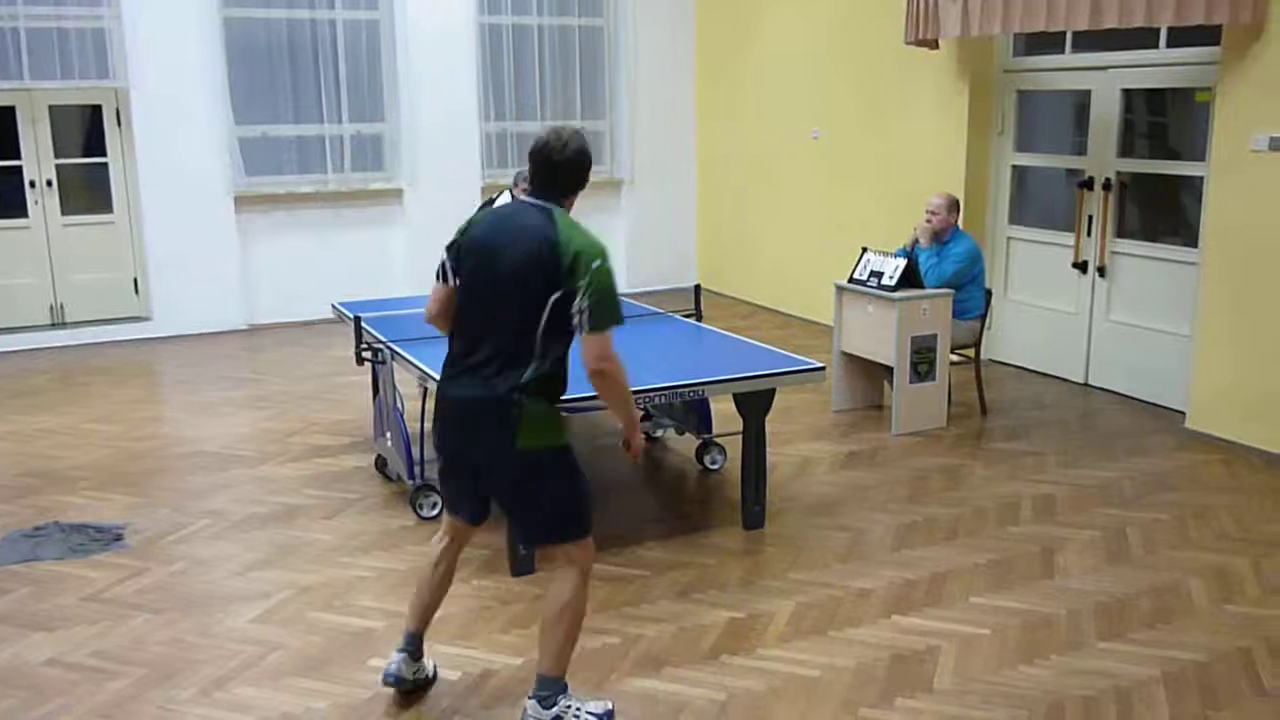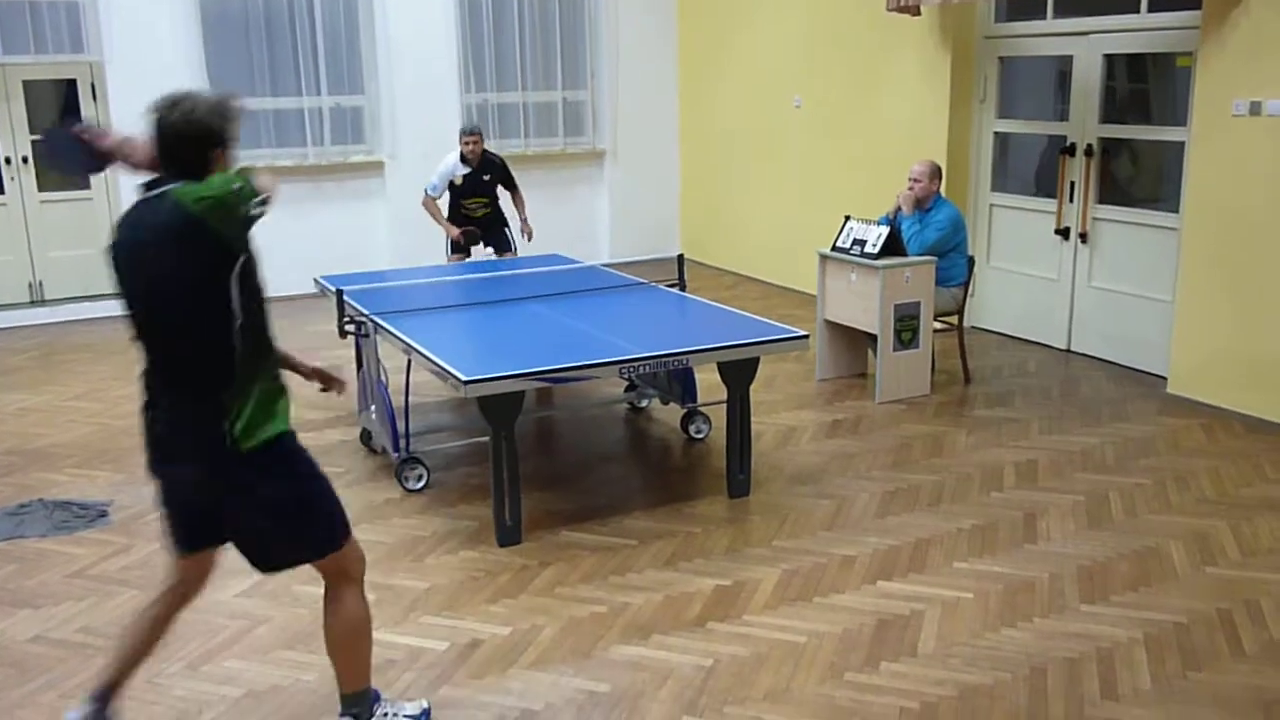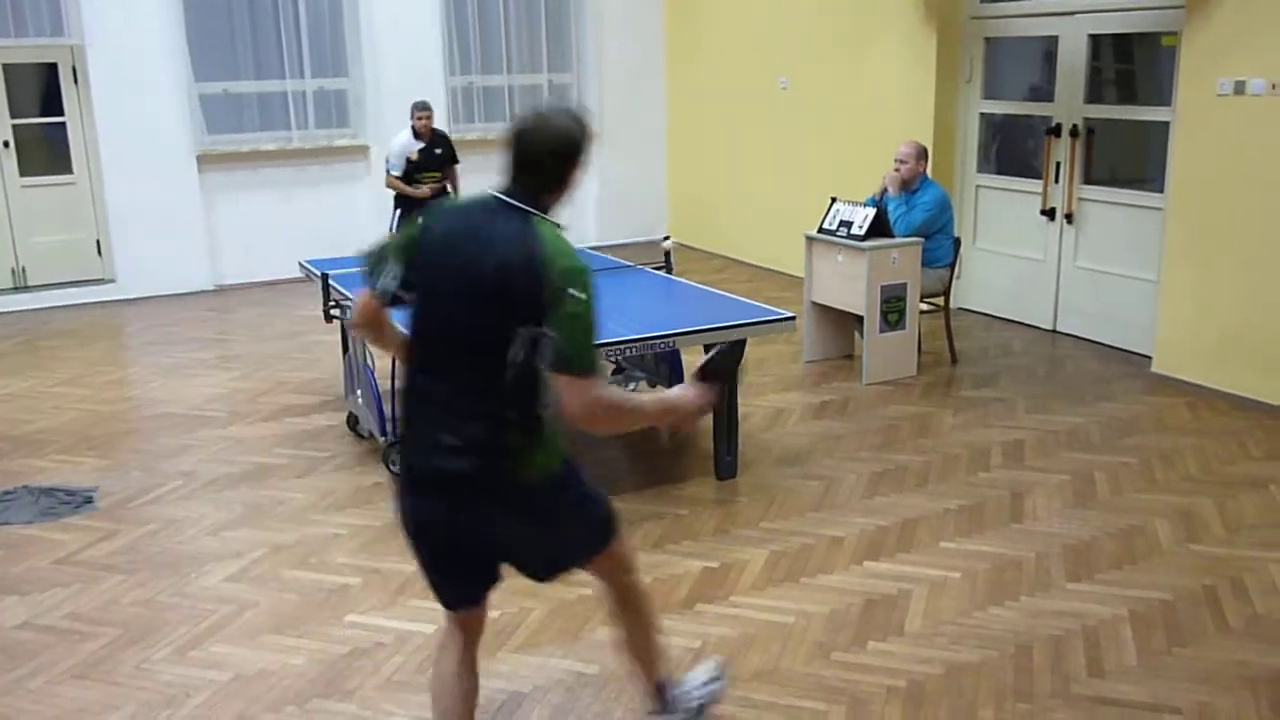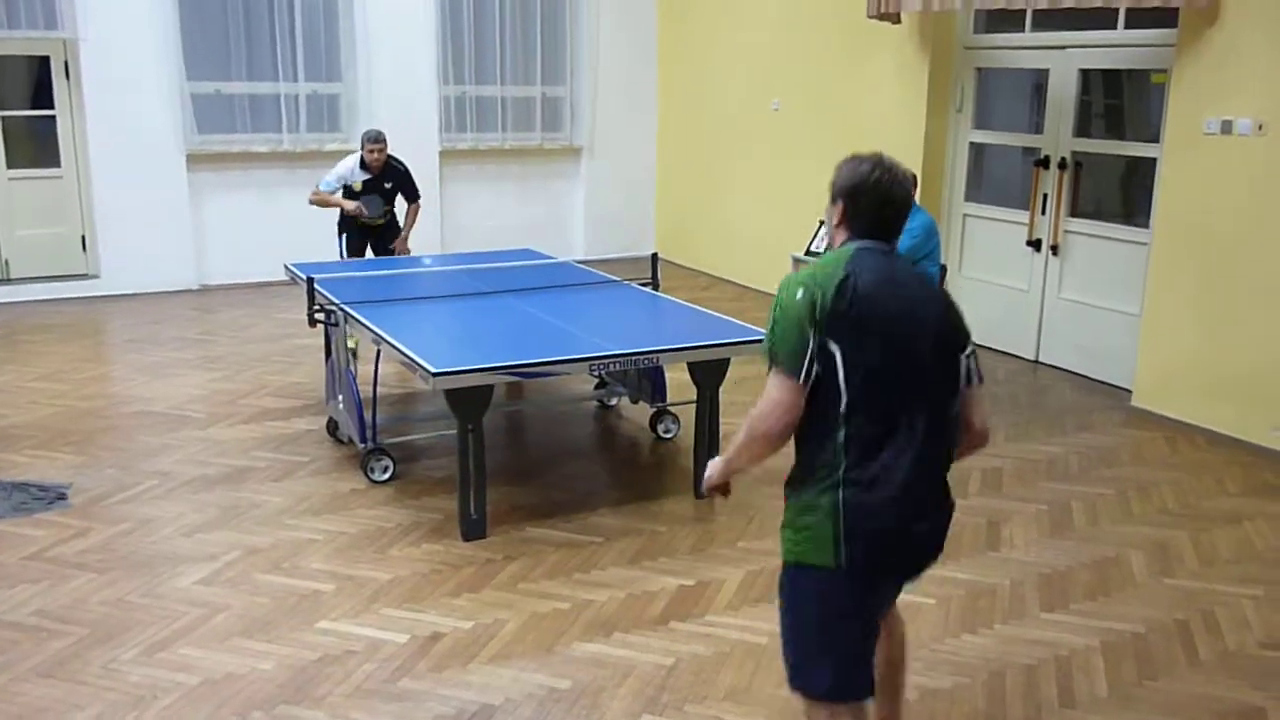
dt=1s
person 1, frame 1
left shoulder: (478, 226)
right shoulder: (582, 250)
left elbow: (439, 312)
right elbow: (600, 361)
right wrist: (630, 424)
left hip: (455, 409)
right hip: (519, 424)
left knee: (457, 526)
right knee: (574, 557)
left ankle: (407, 656)
person 1, frame 2
left shoulder: (127, 230)
right shoulder: (211, 202)
right elbow: (261, 187)
left wrist: (293, 362)
right wrist: (136, 150)
left hip: (172, 442)
right hip: (245, 440)
left knee: (189, 576)
right knee: (345, 568)
person 1, frame 3
left shoulder: (434, 225)
right shoulder: (559, 266)
left elbow: (363, 315)
right elbow: (580, 409)
right wrist: (672, 405)
left hip: (424, 467)
right hip: (510, 466)
left knee: (463, 629)
right knee: (616, 566)
person 1, frame 4
left shoulder: (812, 285)
right shoulder: (937, 301)
left elbow: (778, 417)
right elbow: (973, 429)
left wrist: (725, 466)
left hip: (836, 520)
right hip: (921, 517)
right knee: (873, 606)
